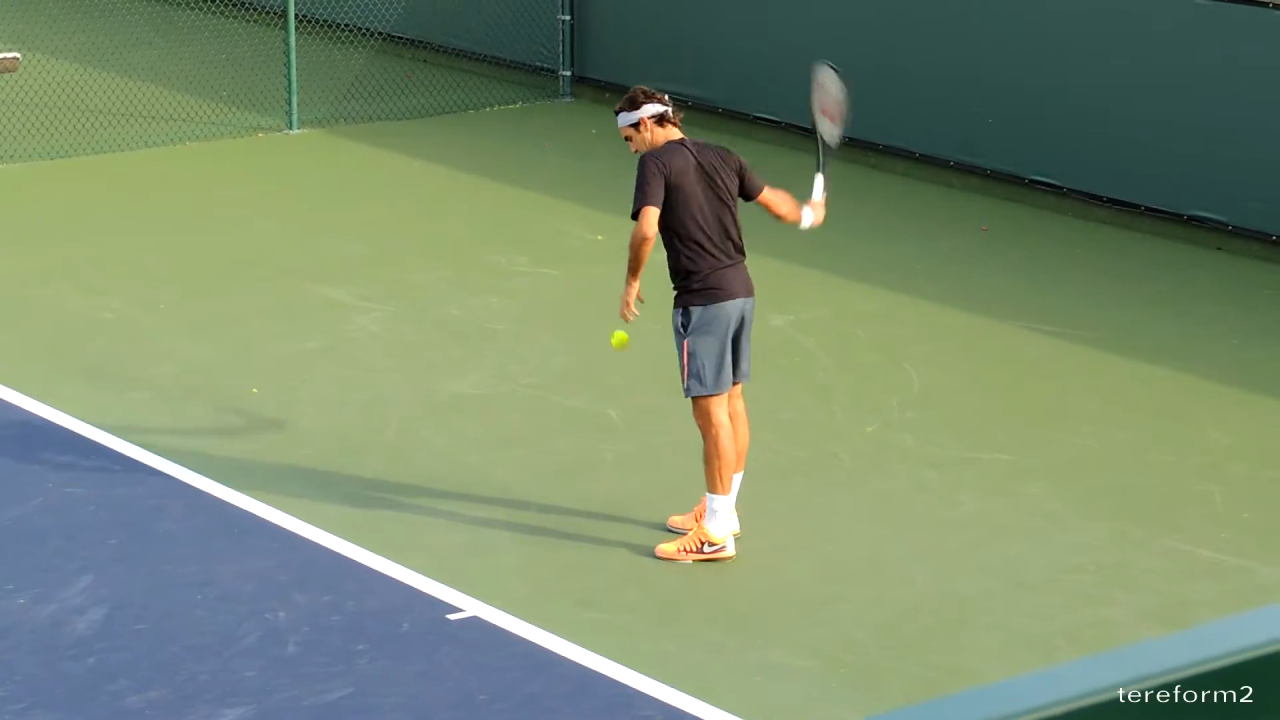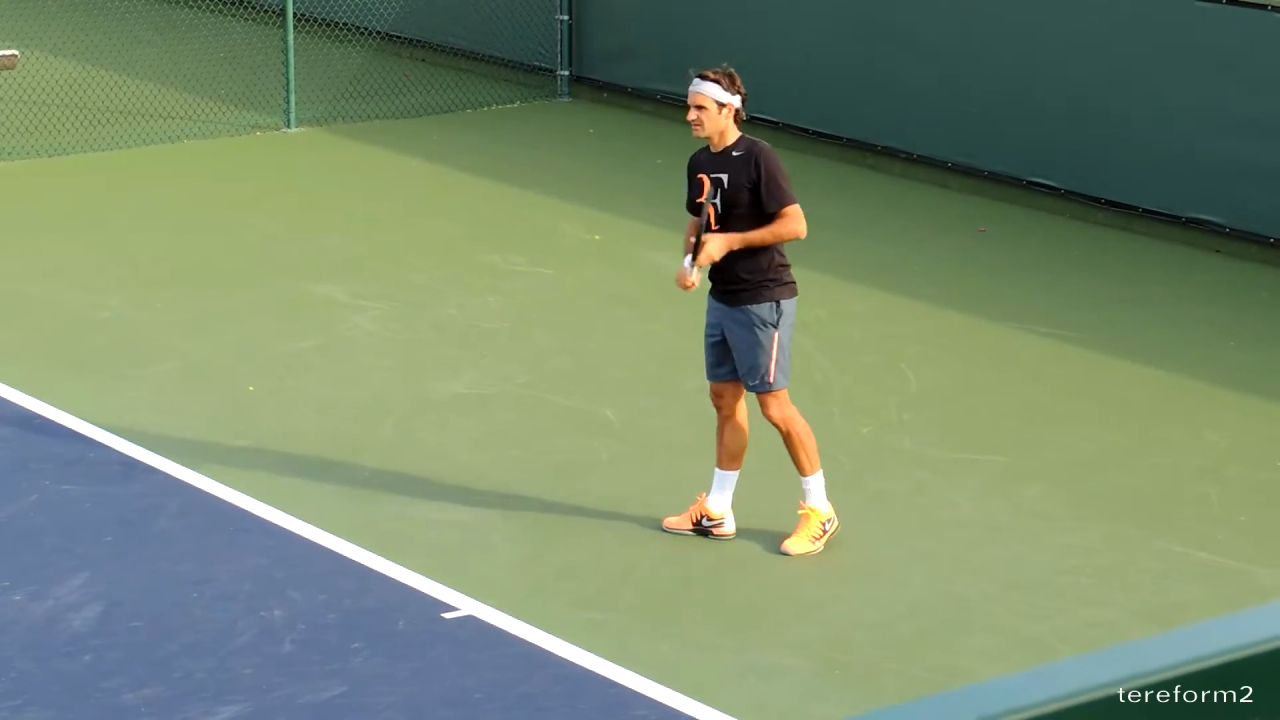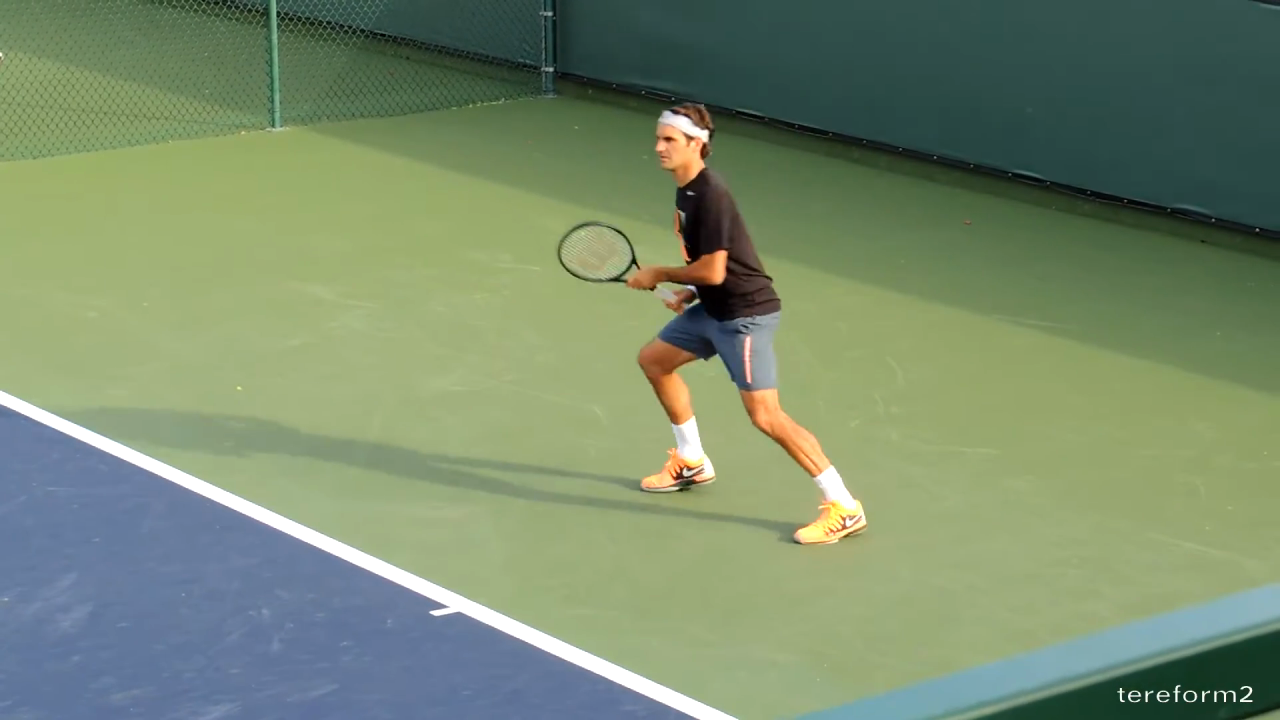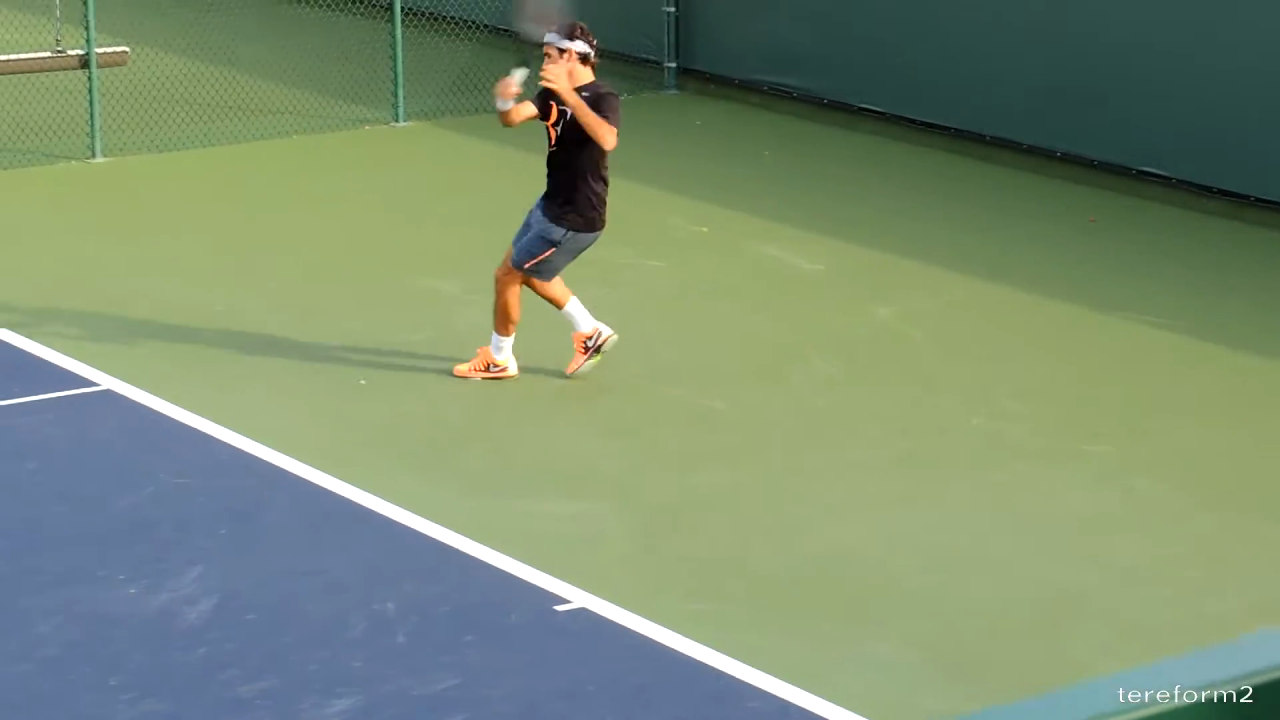
dt=1s
person 1, frame 1
left shoulder: (655, 162)
right shoulder: (721, 158)
left elbow: (646, 228)
right elbow: (772, 200)
left wrist: (632, 282)
right wrist: (807, 214)
left hip: (703, 300)
right hip: (740, 291)
left knee: (710, 413)
right knee: (730, 403)
left ankle: (715, 533)
right ankle: (721, 511)
person 1, frame 2
left shoulder: (759, 157)
right shoulder: (698, 162)
left elbow: (796, 226)
left wrist: (729, 241)
right wrist: (689, 262)
left hip: (764, 302)
right hip: (722, 300)
left knee: (775, 408)
right knee: (725, 401)
left ankle: (819, 509)
right ankle: (716, 510)
person 1, frame 3
left shoulder: (709, 195)
right shoulder: (688, 189)
left elbow: (712, 271)
left wrist: (656, 275)
right wrist: (689, 292)
left hip: (747, 314)
right hip: (713, 309)
left knee: (766, 416)
right knee: (653, 359)
left ankle: (843, 506)
right ankle: (691, 461)
person 1, frame 4
left shoulder: (605, 99)
right shoulder: (552, 93)
left elbow: (607, 142)
right elbow: (512, 119)
left wrist: (568, 94)
right wrist: (504, 100)
left hip: (572, 219)
right hip: (552, 204)
left knee: (507, 277)
right knee: (528, 272)
left ankle: (499, 358)
right ankle: (590, 332)
